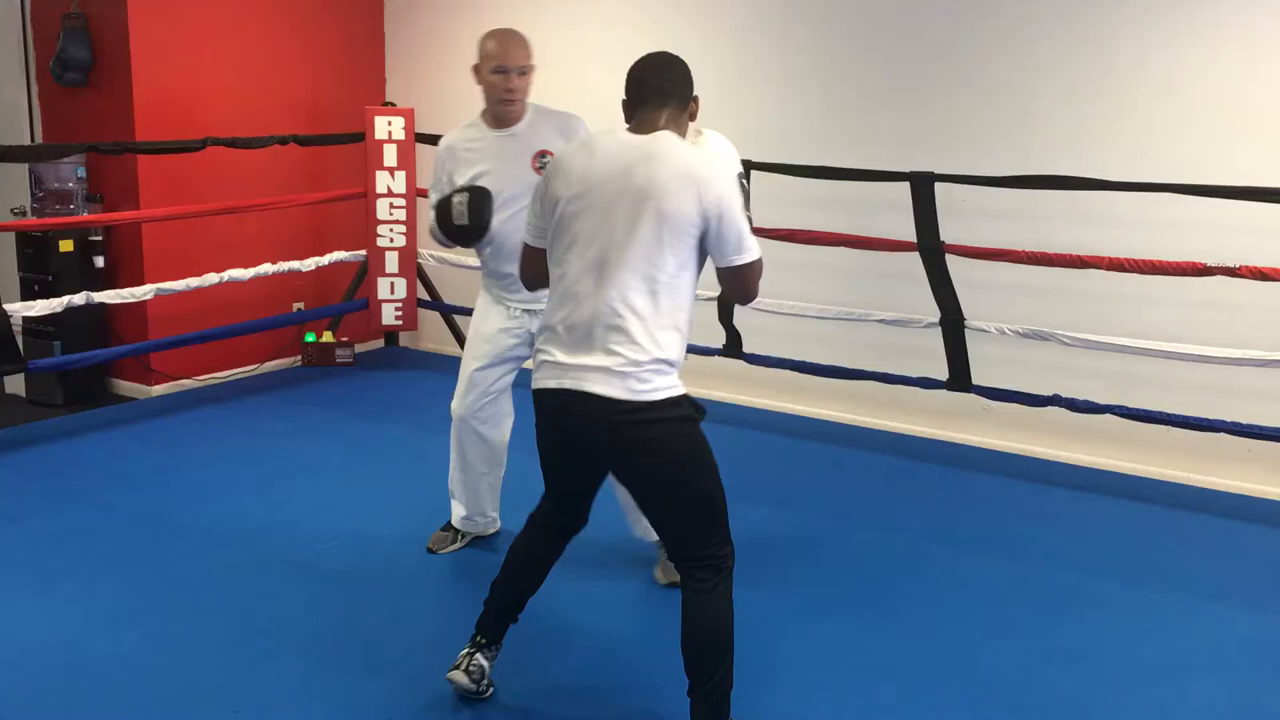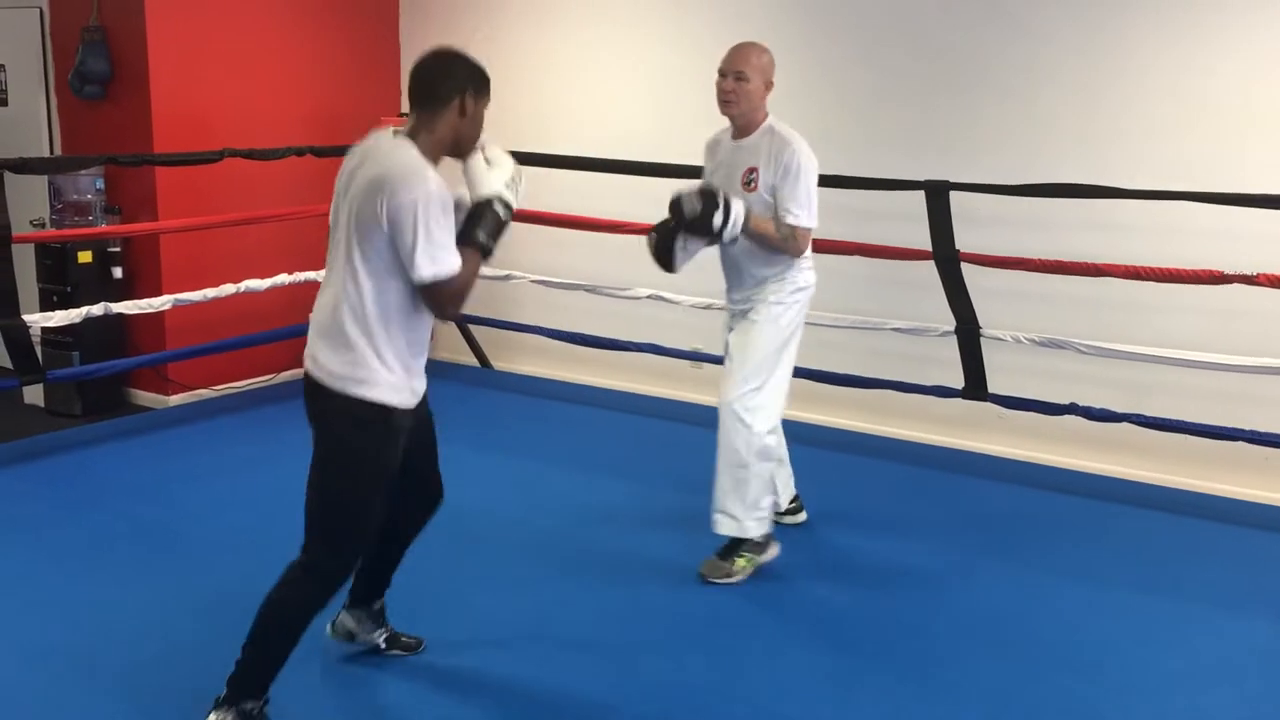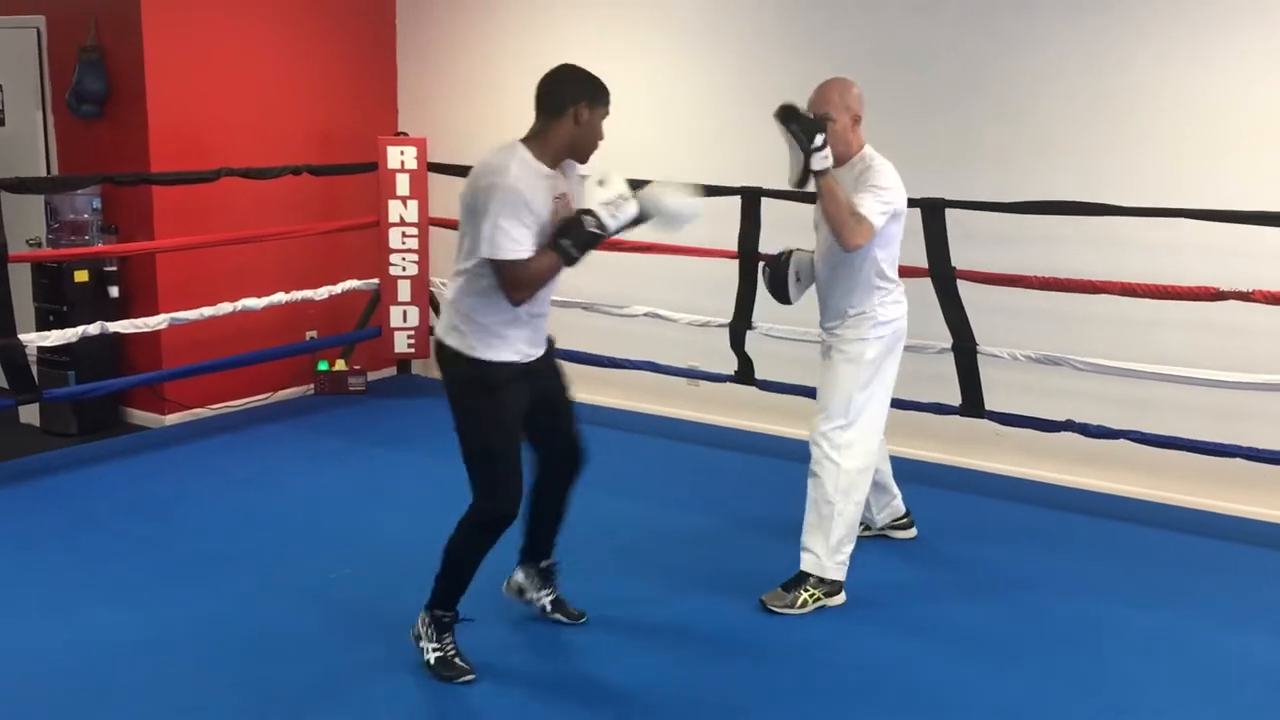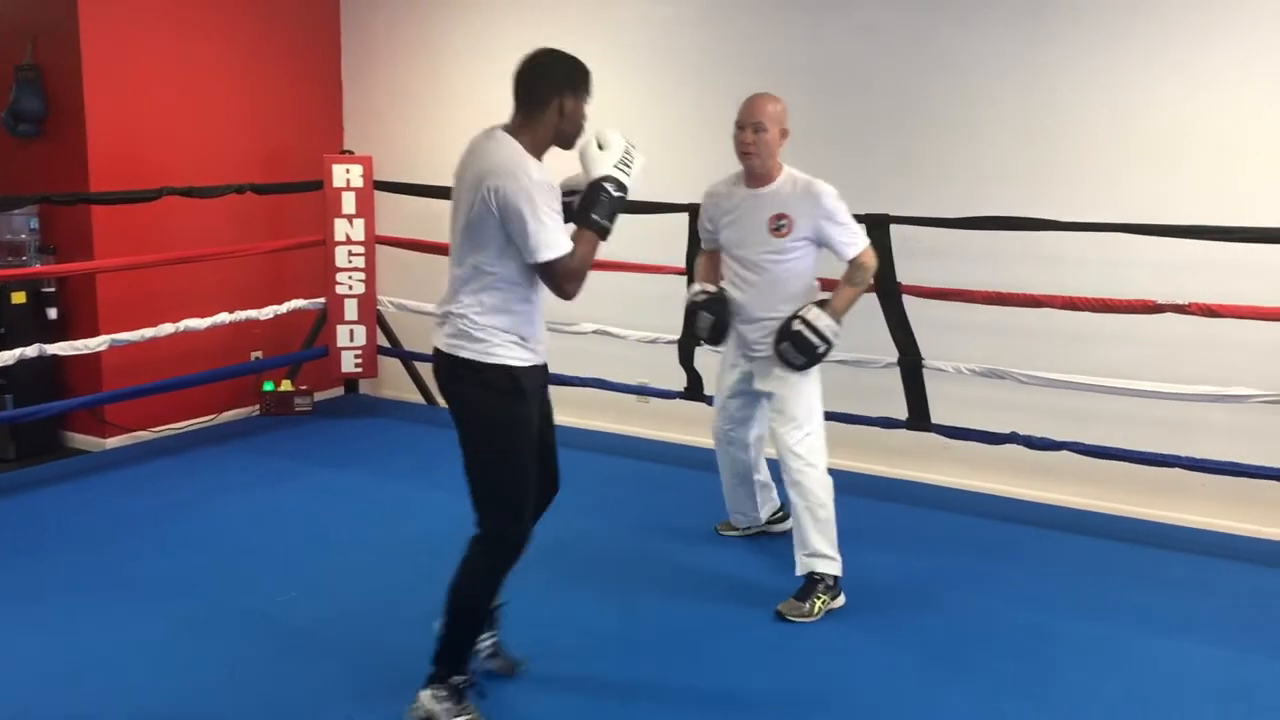
dt=1s
person 1, frame 1
left shoulder: (567, 163)
right shoulder: (706, 173)
left elbow: (533, 272)
right elbow: (744, 287)
left hip: (557, 390)
right hip: (644, 402)
left knee: (556, 519)
right knee: (708, 564)
left ankle: (477, 652)
person 1, frame 2
left shoulder: (370, 154)
right shoulder: (419, 183)
right elbow: (447, 298)
left wrist: (465, 215)
right wrist: (488, 217)
left hip: (385, 379)
right hip: (363, 392)
left knee: (419, 498)
right knee: (326, 559)
left ankle: (363, 613)
person 1, frame 3
left shoulder: (560, 170)
right shoulder: (504, 178)
left elbow: (564, 235)
right elbow: (517, 284)
left wrist: (659, 202)
right wrist: (586, 228)
left hip: (528, 349)
right hip: (479, 358)
left knee: (565, 457)
right knee: (498, 498)
left ankle: (534, 574)
right ankle: (436, 621)
person 1, frame 4
left shoulder: (489, 145)
right shoulder: (519, 175)
right elbow: (567, 279)
left wrist: (575, 195)
right wrist: (605, 198)
left hip: (500, 357)
right hip: (490, 365)
left knee: (542, 486)
right knee: (502, 527)
left ankle: (478, 629)
person 2, frame 1
left shoulder: (564, 129)
right shoulder: (456, 146)
right elbow: (441, 229)
right hip: (502, 301)
right knee: (473, 411)
left ankle: (663, 536)
right ankle: (471, 519)
person 2, frame 2
left shoulder: (790, 150)
right shoulder: (718, 145)
left elbow: (794, 240)
left wrist: (734, 216)
right wrist: (683, 230)
left hip: (780, 295)
right hip: (745, 294)
left knee: (742, 402)
right knee: (753, 401)
left ankle: (745, 534)
right ankle: (780, 500)
person 2, frame 3
left shoulder: (876, 175)
right shoulder: (833, 170)
left elbow: (854, 237)
left wrist: (817, 167)
right wrist: (806, 264)
left hip: (870, 326)
right hip: (842, 324)
left knee: (834, 439)
right knee: (856, 429)
left ankle: (821, 575)
right ankle: (888, 513)
person 2, frame 4
left shoulder: (812, 195)
right shoulder: (717, 196)
left elbow: (864, 262)
left wrist: (829, 315)
right wrist: (704, 291)
left hip: (791, 346)
right hip: (739, 343)
left knee: (799, 451)
right knee: (731, 434)
left ankle: (823, 575)
right ankle: (756, 513)
